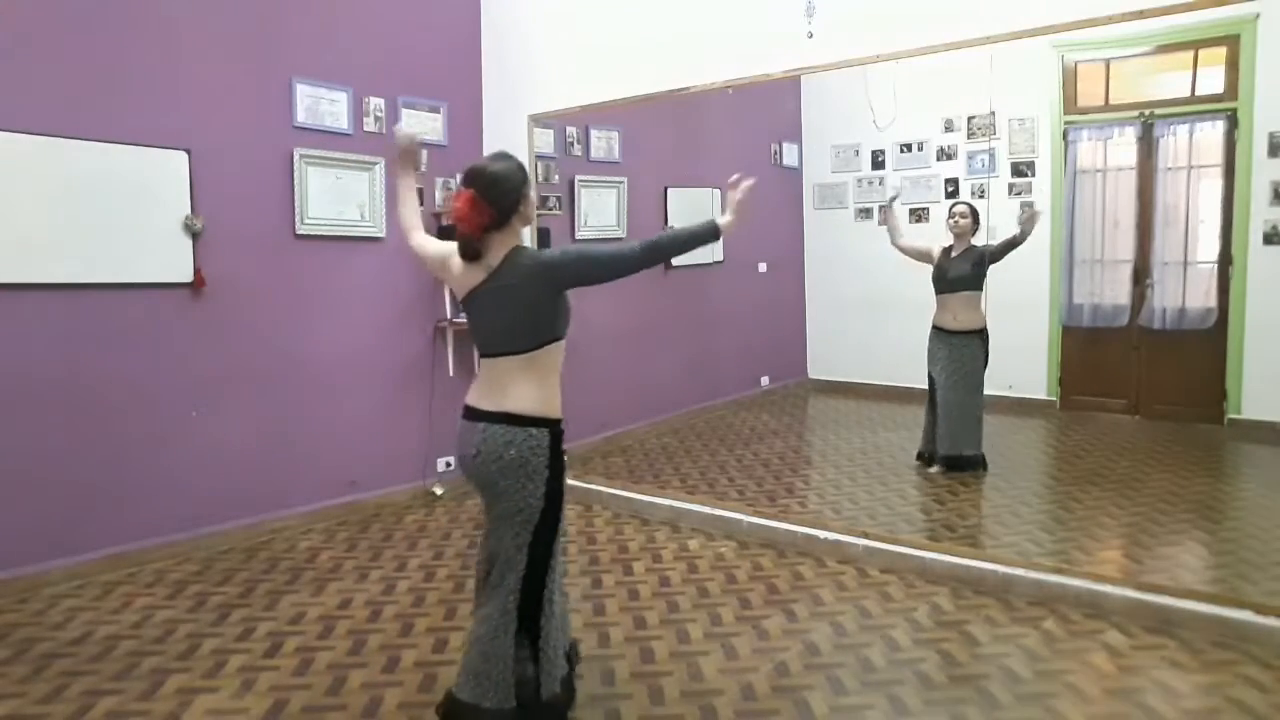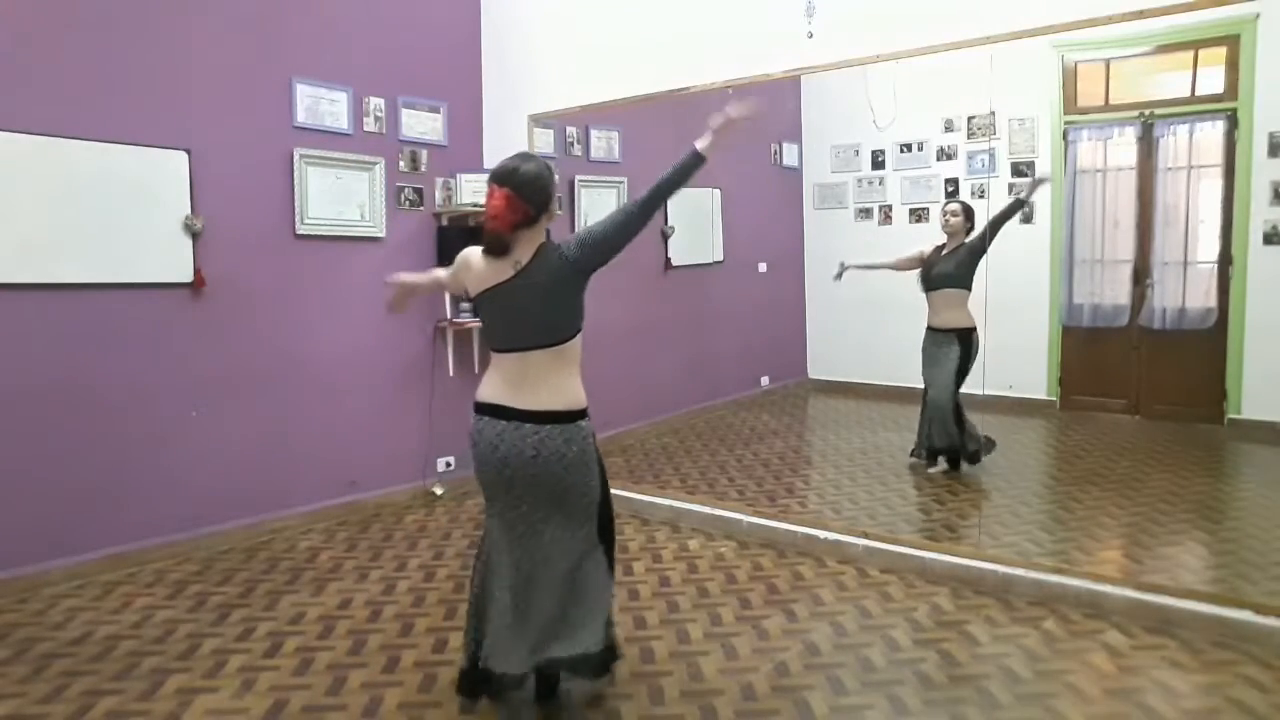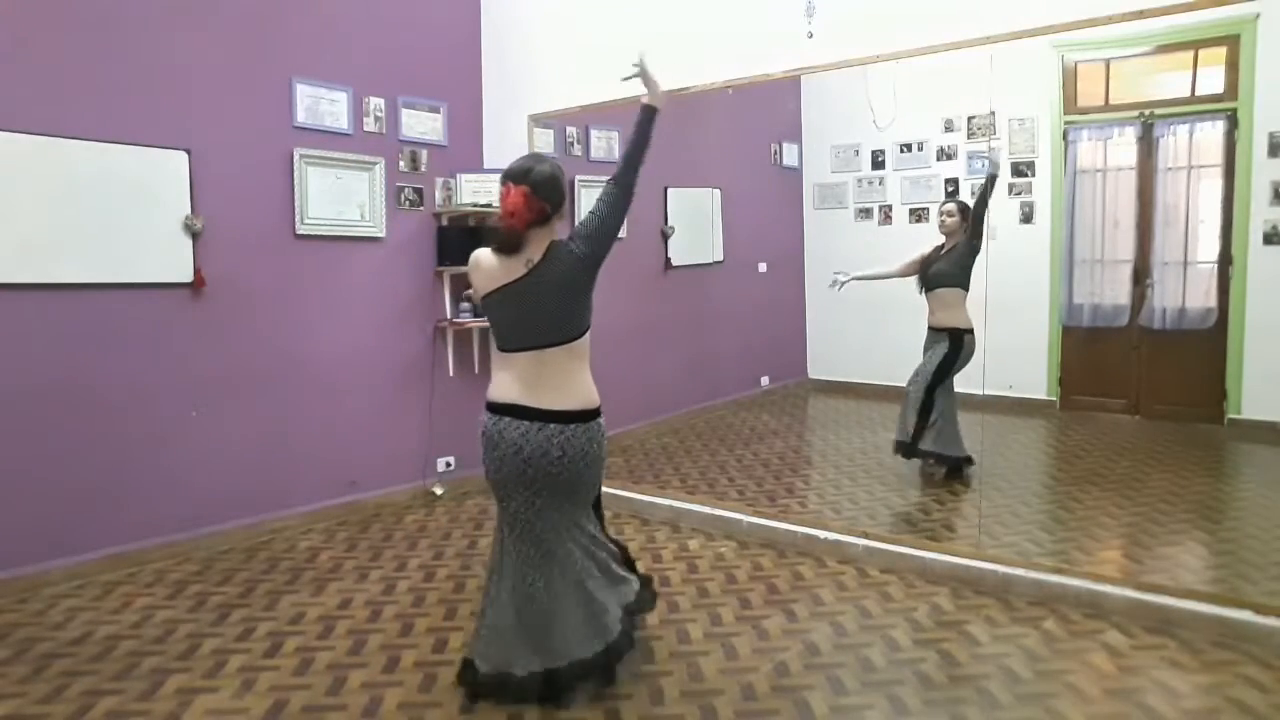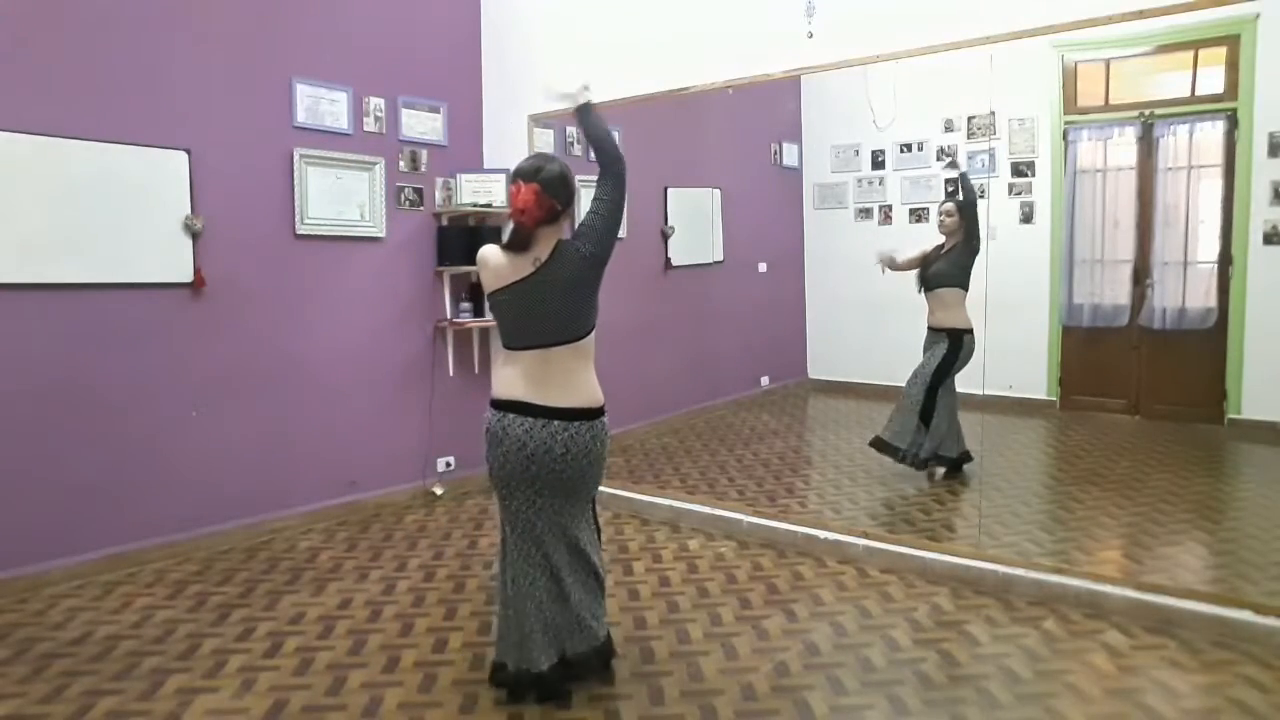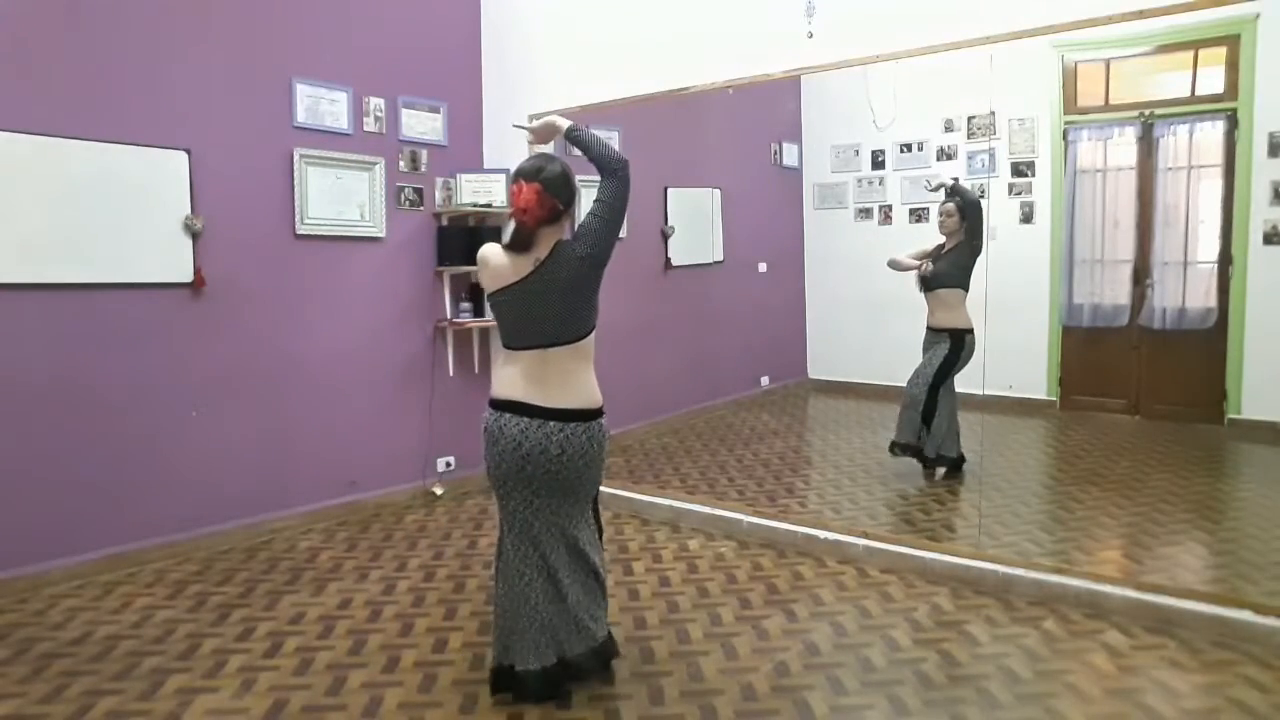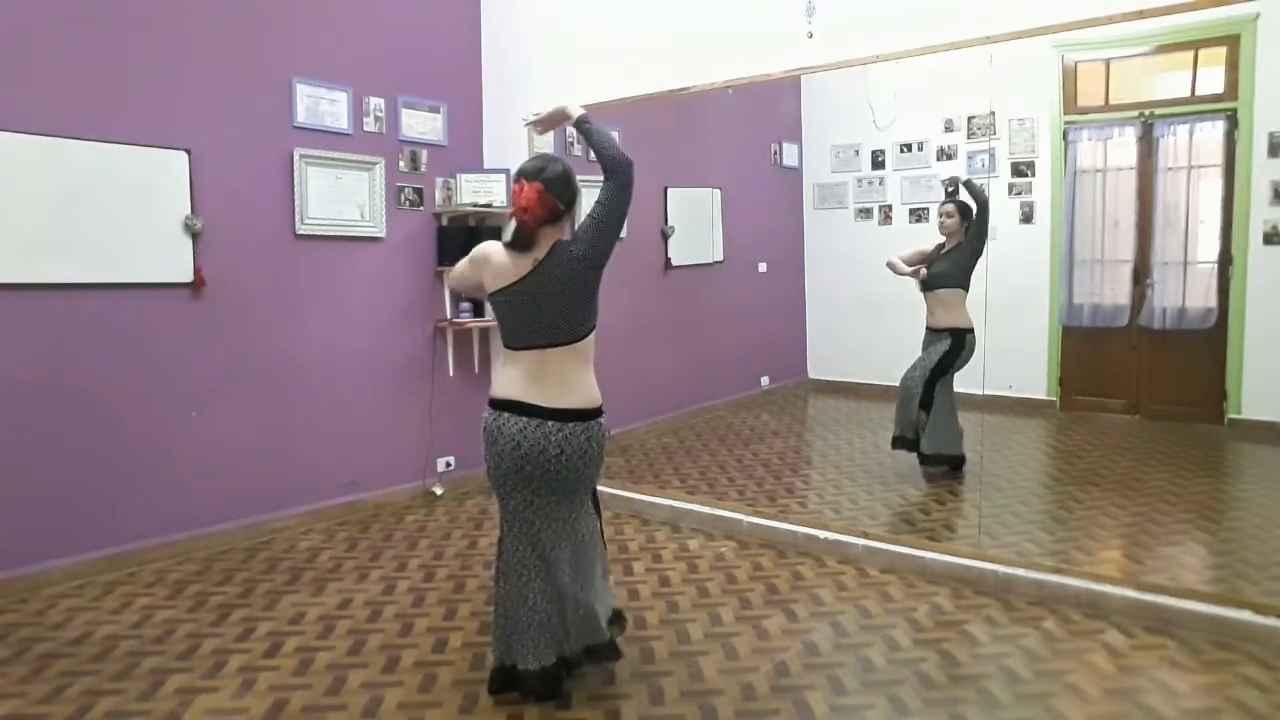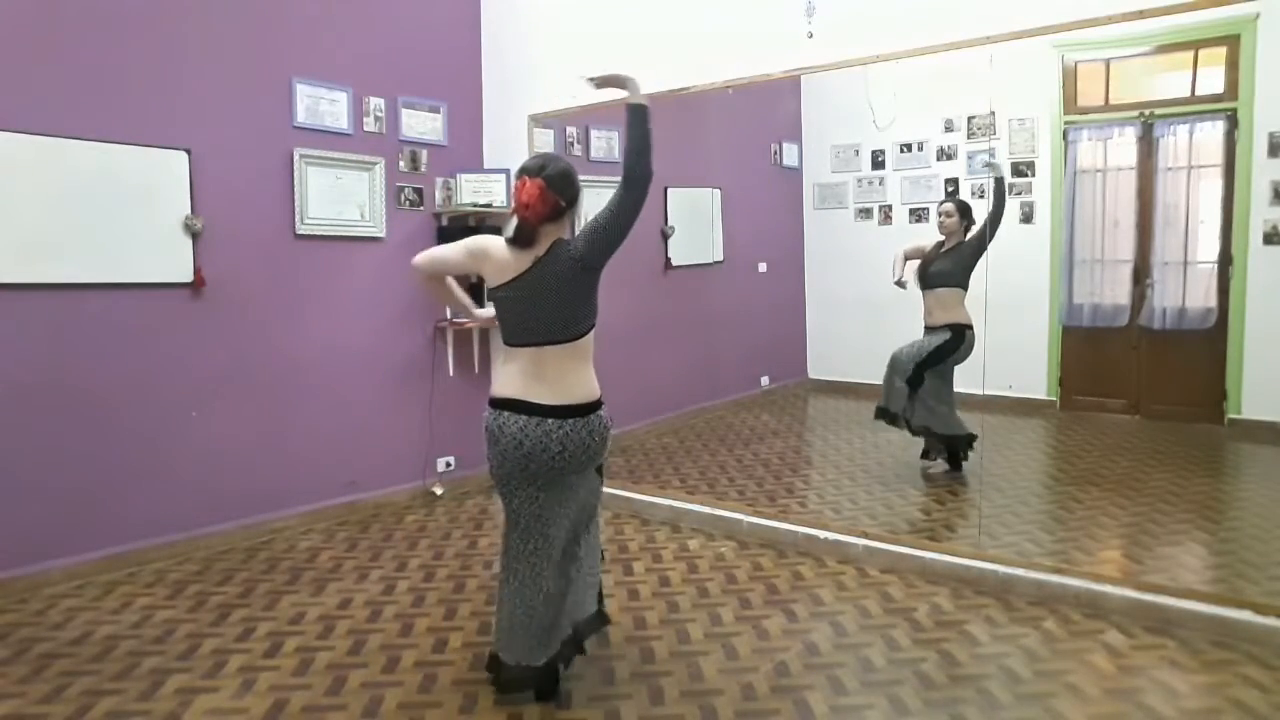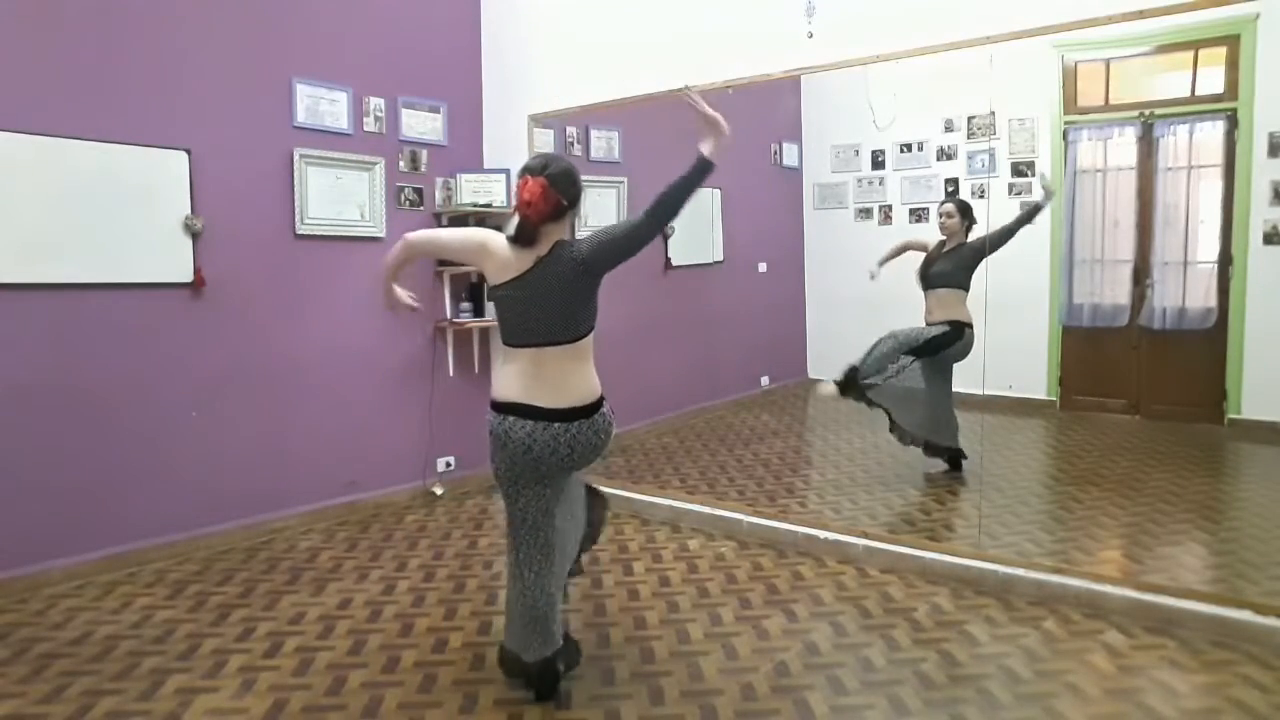
dt=0.3s
person 1, frame 1
left shoulder: (458, 264)
right shoulder: (544, 268)
left elbow: (415, 234)
right elbow: (642, 252)
left wrist: (405, 173)
right wrist: (720, 223)
left hip: (477, 430)
right hip: (525, 438)
left knee: (511, 554)
right knee: (522, 572)
person 1, frame 2
left shoulder: (473, 265)
right shoulder: (567, 263)
left elbow: (449, 278)
right elbow: (642, 207)
left wrist: (413, 283)
right wrist: (704, 147)
left hip: (492, 428)
right hip: (557, 433)
left knee: (509, 545)
right knee: (583, 537)
left ankle: (496, 670)
right ankle: (565, 655)
person 1, frame 3
left shoulder: (481, 265)
right shoulder: (578, 259)
right elbow: (624, 182)
right wrist: (649, 107)
left hip: (504, 428)
right hip: (572, 429)
left knee: (521, 542)
right knee: (575, 533)
left ankle: (517, 667)
right ankle: (583, 653)
person 1, frame 4
left shoulder: (490, 263)
right shoulder: (583, 258)
right elbow: (615, 173)
right wrist: (585, 107)
left hip: (509, 426)
right hip: (577, 429)
left knee: (525, 541)
right knee: (571, 534)
left ankle: (533, 667)
right ankle: (574, 655)
person 1, frame 5
left shoulder: (491, 261)
right shoulder: (584, 259)
right elbow: (618, 172)
right wrist: (567, 129)
left hip: (507, 428)
right hip: (575, 431)
left knee: (524, 542)
right knee: (570, 535)
left ankle: (531, 667)
right ankle: (574, 654)
person 1, frame 6
left shoulder: (489, 259)
right shoulder: (582, 258)
left elbow: (457, 283)
right elbow: (621, 171)
right wrist: (575, 116)
left hip: (508, 428)
right hip: (575, 430)
left knee: (524, 543)
right knee: (569, 532)
left ankle: (531, 667)
right ankle: (577, 641)
person 1, frame 7
left shoulder: (489, 254)
right shoulder: (581, 258)
left elbow: (424, 266)
right elbow: (636, 187)
left wrist: (470, 310)
right wrist: (635, 103)
left hip: (510, 427)
right hip: (577, 428)
left knee: (527, 542)
right knee: (570, 512)
left ankle: (534, 666)
right ankle: (574, 616)
person 1, frame 8
left shoulder: (491, 251)
right shoulder: (584, 261)
left elbow: (410, 242)
right elbow: (657, 216)
left wrist: (390, 285)
right wrist: (707, 151)
left hip: (514, 428)
right hip: (582, 427)
left knee: (531, 543)
left ankle: (539, 664)
person 2, frame 1
left shoulder: (981, 255)
right shoulder: (937, 254)
left elbow: (1005, 246)
right elbow: (899, 243)
left wrist: (1024, 232)
right wrist: (890, 211)
left hip: (973, 337)
right hip: (940, 337)
left knee: (968, 396)
right knee: (941, 394)
left ankle: (969, 457)
right ankle: (944, 455)
person 2, frame 2
left shoulder: (971, 251)
right shoulder: (931, 254)
left elbow: (995, 224)
right elbow: (892, 263)
left wrist: (1024, 197)
right wrist: (854, 265)
left hip: (961, 337)
right hip: (933, 336)
left knee: (945, 394)
right knee: (934, 395)
left ankle: (970, 446)
right ankle: (944, 453)
person 2, frame 3
left shoulder: (968, 249)
right shoulder: (932, 254)
left elbow: (979, 210)
right elbow: (897, 270)
left wrist: (992, 174)
right wrist: (855, 276)
left hip: (957, 337)
right hip: (935, 335)
left knee: (921, 386)
right knee: (939, 392)
left ankle: (937, 453)
right ankle: (949, 457)
person 2, frame 4
left shoulder: (967, 249)
right shoulder: (933, 253)
left elbow: (971, 204)
right elbow: (901, 264)
left wrist: (961, 172)
right wrist: (887, 260)
left hip: (956, 337)
right hip: (934, 336)
left knee: (921, 387)
right knee: (940, 393)
left ankle: (920, 452)
right ankle: (949, 457)
person 2, frame 5
left shoulder: (969, 249)
right shoulder: (933, 252)
left elbow: (975, 204)
right elbow: (893, 261)
left wrist: (949, 184)
right wrist: (916, 265)
left hip: (957, 337)
right hip: (933, 336)
left knee: (920, 389)
right knee: (939, 394)
left ankle: (934, 454)
right ankle: (948, 457)
person 2, frame 6
left shoulder: (969, 250)
right shoulder: (931, 252)
left elbow: (983, 205)
right elbow: (892, 260)
left wrist: (961, 181)
right wrist: (909, 271)
left hip: (957, 336)
right hip: (933, 336)
left knee: (915, 383)
right knee: (938, 394)
left ankle: (941, 455)
right ankle: (948, 458)
person 2, frame 7
left shoulder: (970, 250)
right shoulder: (933, 250)
left elbow: (995, 215)
right elbow: (903, 254)
left wrist: (998, 178)
right wrist: (897, 274)
left hip: (957, 334)
right hip: (934, 334)
left knee: (904, 360)
right knee: (938, 396)
left ankle: (912, 417)
right ankle: (952, 460)
person 2, frame 8
left shoulder: (971, 251)
right shoulder: (935, 248)
left elbow: (1010, 229)
right elbow: (906, 243)
left wrist: (1043, 202)
right wrist: (879, 264)
left hip: (956, 333)
right hip: (934, 334)
left knee: (896, 341)
right knee: (937, 397)
left ankle: (846, 385)
right ankle: (953, 460)
